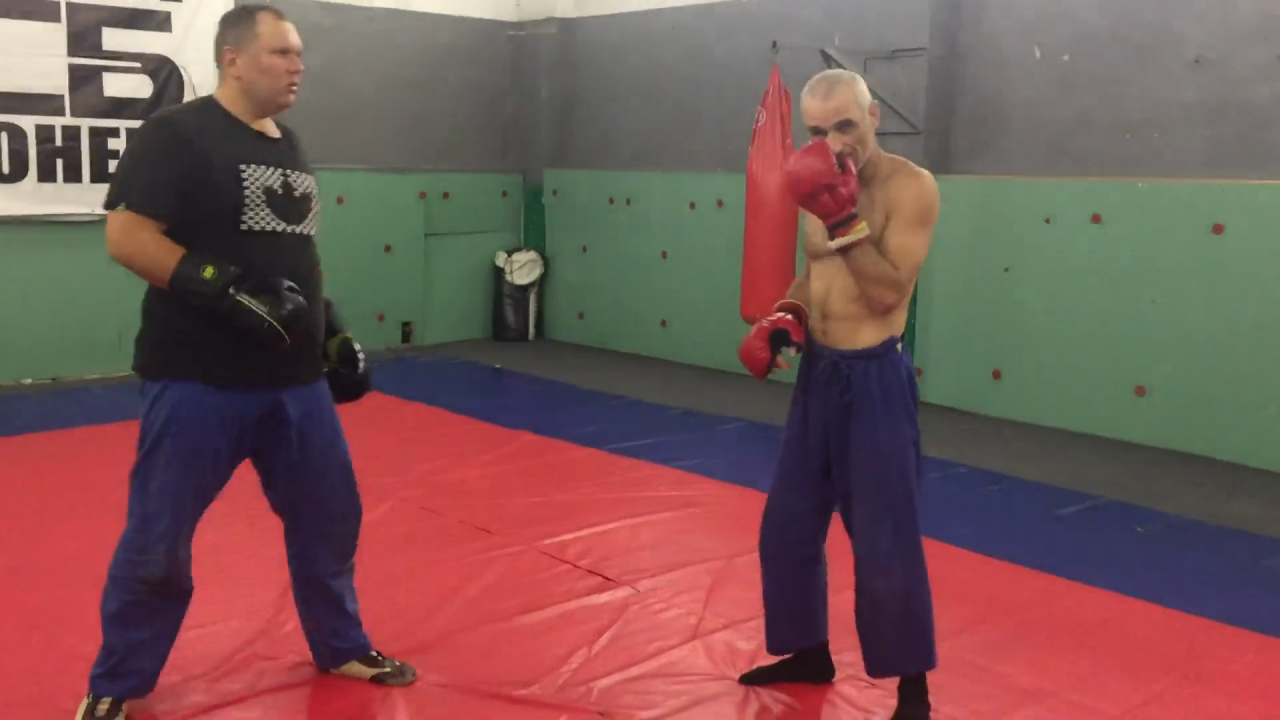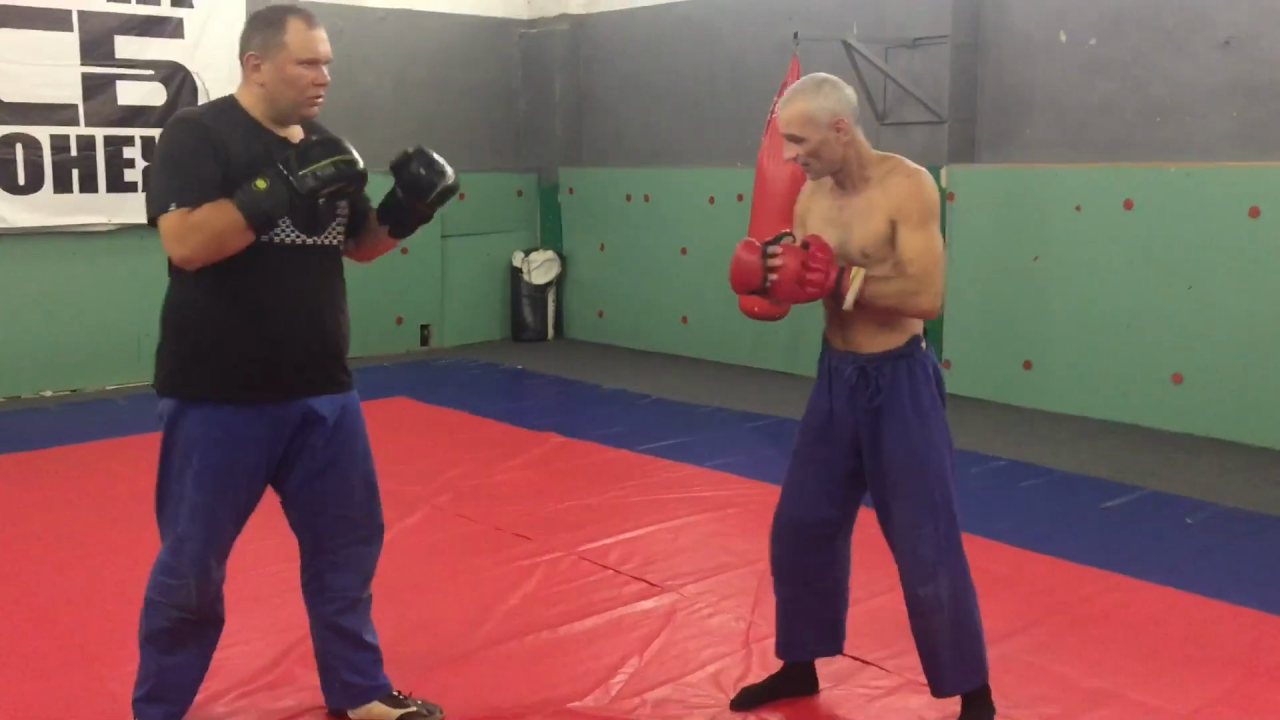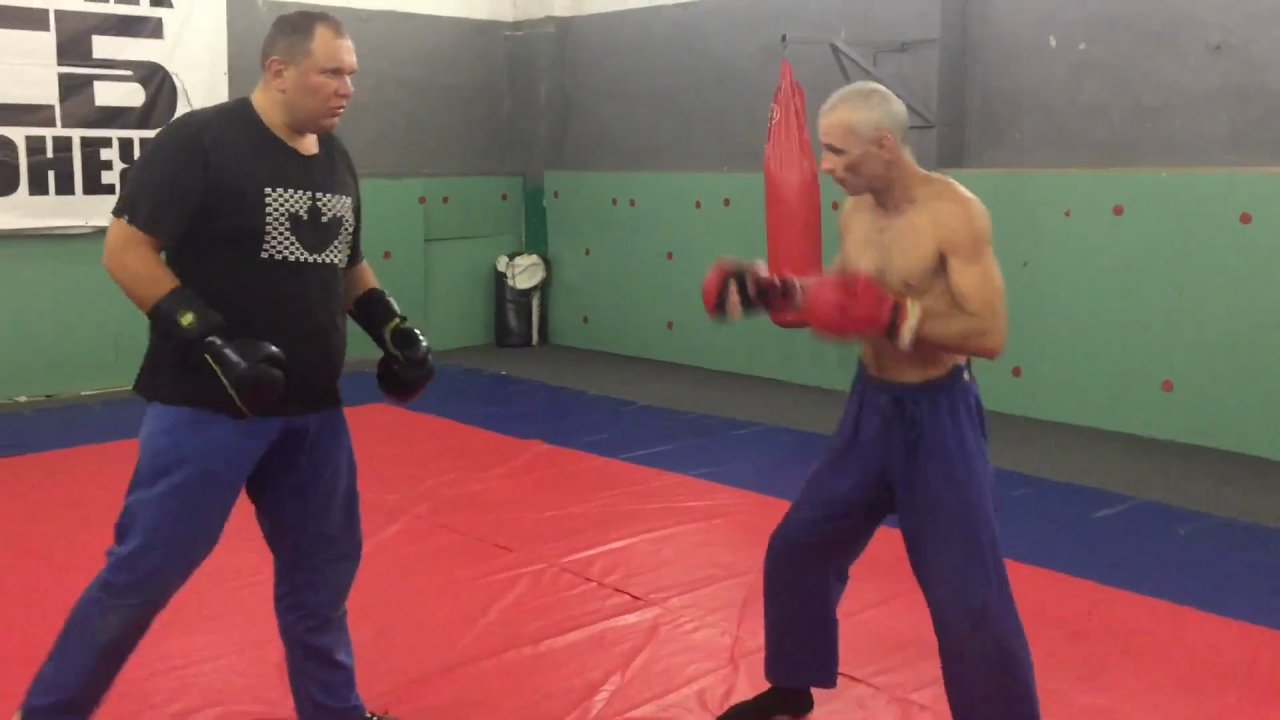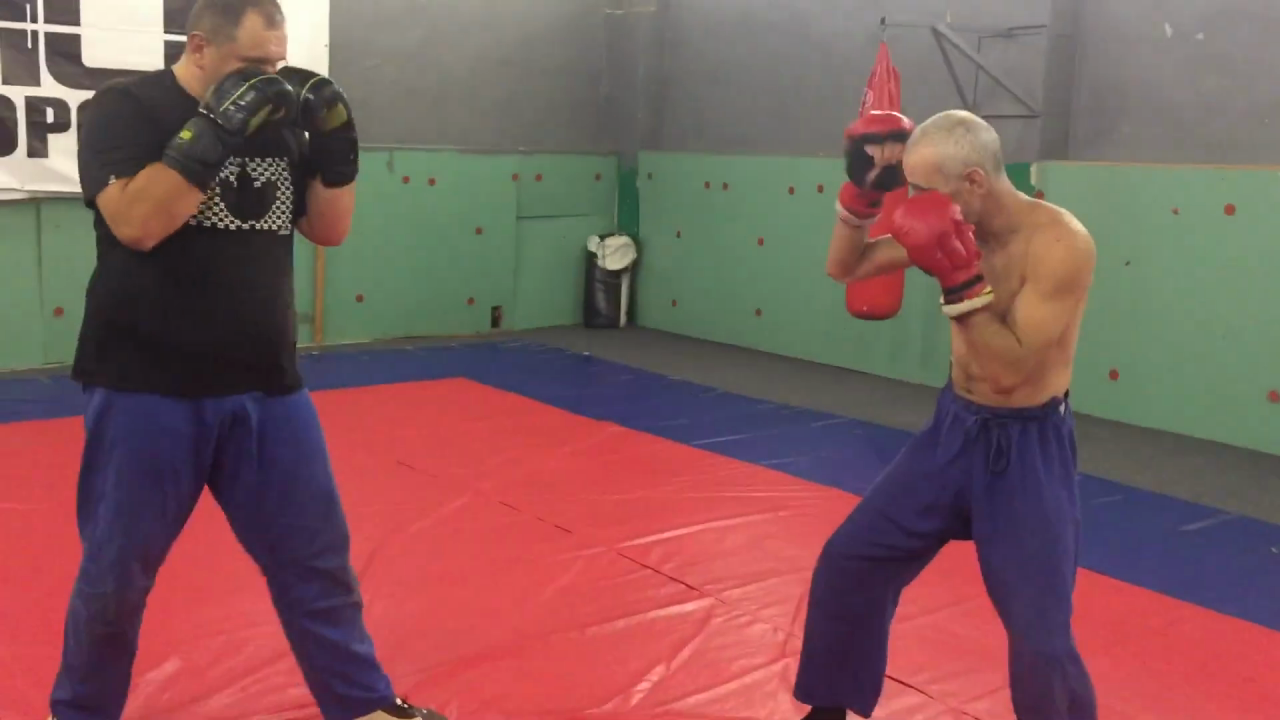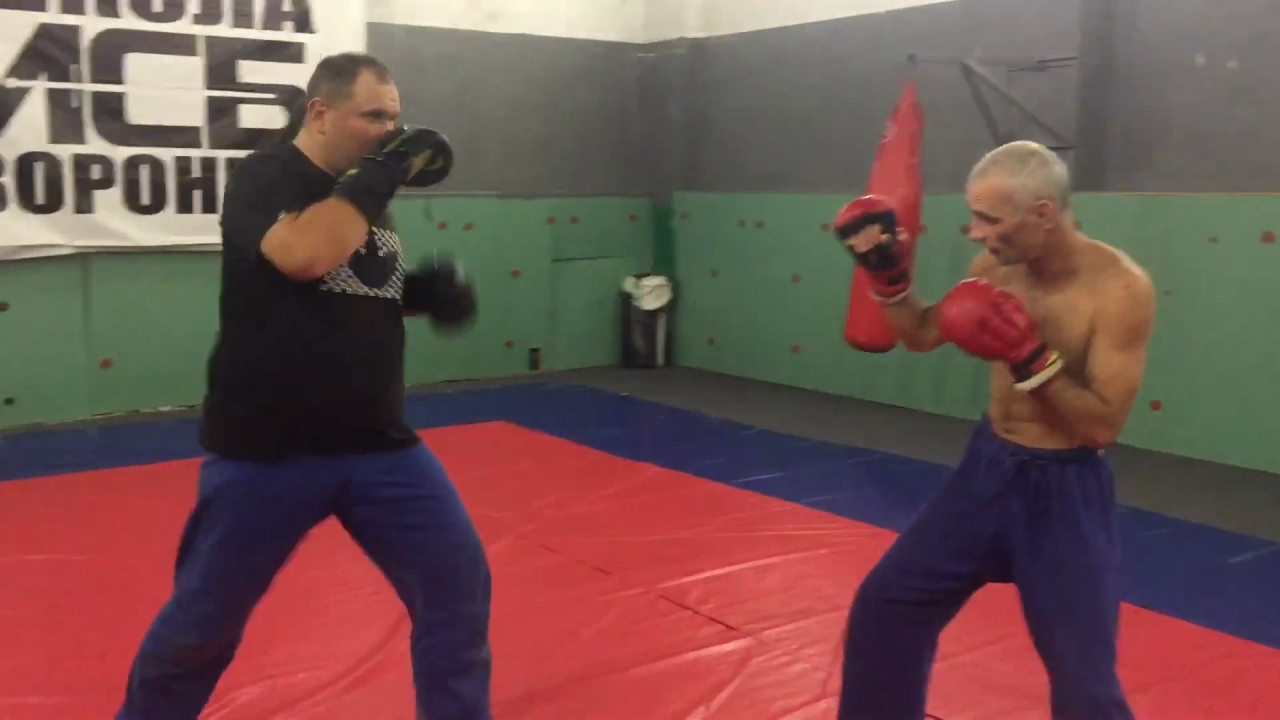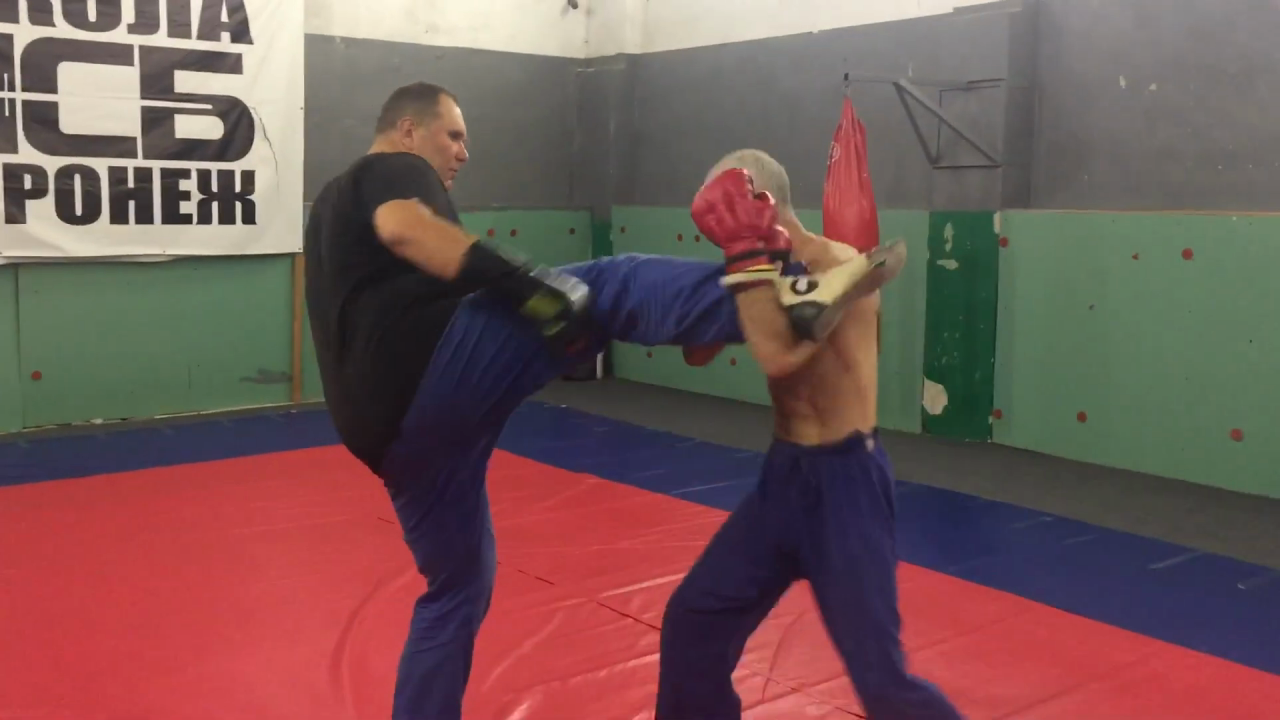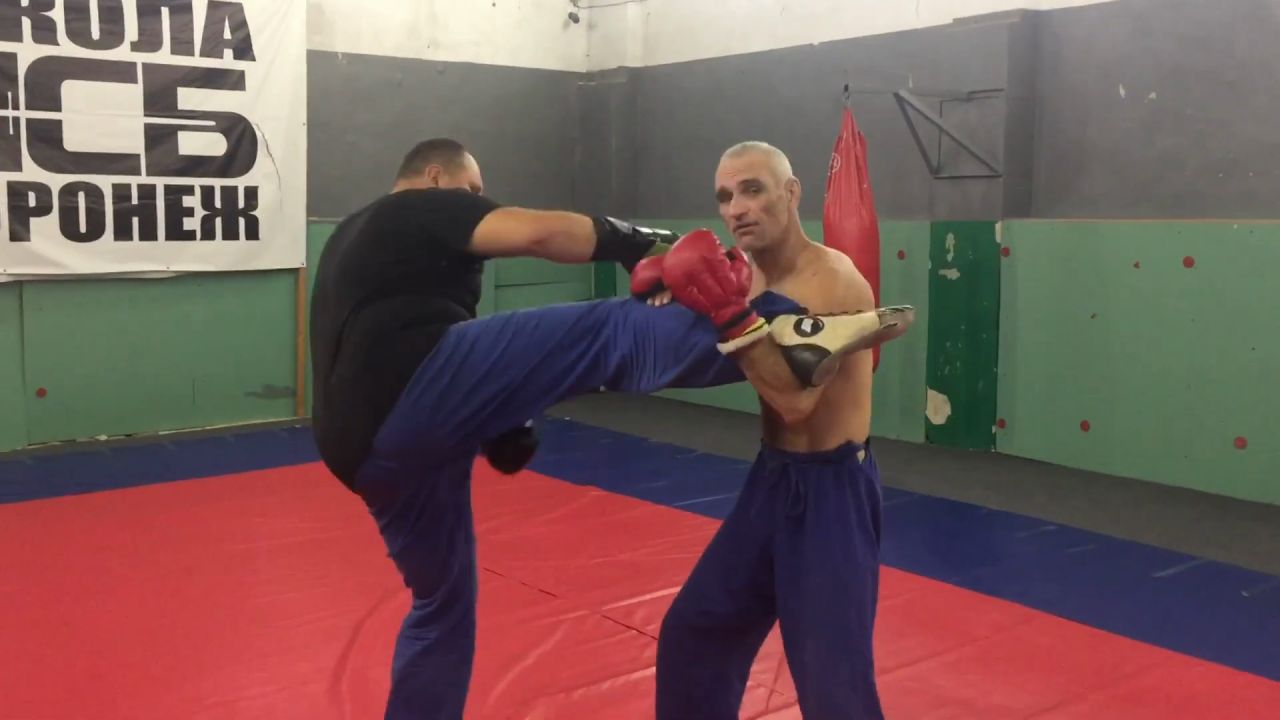
dt=0.7s
person 1, frame 1
left shoulder: (289, 146)
right shoulder: (177, 133)
right elbow: (125, 237)
left wrist: (332, 331)
right wrist: (227, 292)
left hip: (293, 375)
right hip: (196, 377)
left knee: (330, 513)
right knee: (159, 537)
left ankle: (341, 647)
person 1, frame 2
left shoulder: (320, 144)
right shoulder: (198, 134)
left elbow: (360, 242)
right elbow: (185, 242)
left wrist: (411, 204)
right wrist: (284, 188)
left hip: (322, 391)
right hip: (220, 395)
left knee: (347, 539)
right knee: (193, 558)
person 1, frame 3
left shoulder: (335, 158)
right shoulder: (199, 141)
right elbow: (125, 252)
left wrist: (389, 325)
right wrist: (204, 340)
left hip: (306, 404)
right hip: (203, 402)
left knee: (323, 561)
right knee: (146, 569)
person 1, frame 4
left shoulder: (273, 118)
right shoulder: (124, 109)
left elbow: (329, 229)
right elbow: (136, 222)
left wrist: (335, 140)
right wrist: (215, 132)
left hip: (265, 385)
right hip: (147, 386)
left knee: (314, 551)
right knee: (118, 565)
person 1, frame 5
left shoulder: (369, 192)
right shoulder: (264, 180)
right elbow: (303, 253)
left wrist: (432, 291)
right wrist: (385, 176)
left hip: (377, 444)
right hip: (268, 447)
left knee: (458, 584)
right knee: (209, 607)
person 1, frame 6
left shoulder: (341, 201)
right shoulder: (389, 172)
right elbow: (407, 227)
right wrist: (527, 286)
left hip: (385, 420)
right hip: (436, 366)
left knee: (457, 588)
right knee: (610, 288)
right ankle: (785, 301)
person 1, frame 7
left shoulder: (355, 238)
right shoulder: (423, 209)
right elbow: (534, 230)
left wrist: (488, 425)
right wrist: (634, 240)
left hip: (369, 440)
right hip: (419, 385)
left knee: (443, 604)
right knee: (611, 333)
person 2, frame 1
left shoulder: (911, 187)
right shoulder: (816, 181)
left elbow: (889, 294)
left wrist: (845, 219)
right wrist: (787, 316)
left hip: (876, 379)
right hip: (817, 373)
left knee: (885, 543)
right knee: (789, 524)
right ankle: (810, 652)
person 2, frame 2
left shoulder: (908, 185)
right shoulder: (813, 194)
left elbow: (925, 299)
right elbow: (792, 284)
left wrist: (840, 281)
right wrist: (768, 274)
left hip: (900, 380)
right hip: (835, 375)
left knee: (926, 546)
right knee: (802, 527)
right ankle: (800, 665)
person 2, frame 3
left shoulder: (956, 213)
right shoulder: (854, 208)
left elbow: (988, 335)
left wrist: (889, 316)
right wrist: (773, 290)
left hip: (938, 414)
right hip: (868, 407)
left knee: (968, 596)
right knee: (797, 548)
person 2, frame 4
left shoulder: (1061, 243)
right shoulder: (952, 224)
left elbow: (1012, 373)
right elbow: (845, 267)
left wrist: (960, 280)
right wrist: (861, 194)
left hip: (1027, 446)
right hip: (953, 425)
left knee: (1040, 635)
right knee: (850, 561)
person 2, frame 5
left shoulder: (1119, 288)
right shoulder: (996, 265)
left elbow: (1104, 424)
right elbow: (922, 335)
left wrist: (1026, 357)
right wrist: (888, 275)
left hip: (1065, 489)
right hip: (988, 468)
right knee: (885, 603)
person 2, frame 6
left shoulder: (836, 268)
right shoulder: (769, 270)
left elbow: (779, 359)
left wrist: (747, 257)
left hip: (845, 479)
right hip: (785, 470)
left knee: (875, 667)
right knee: (696, 616)
person 2, frame 7
left shoulder: (833, 281)
right shoulder: (747, 277)
left elbow: (795, 400)
left wrist: (733, 313)
right wrist: (675, 306)
left hip: (831, 489)
right hip: (772, 479)
right knee: (694, 630)
